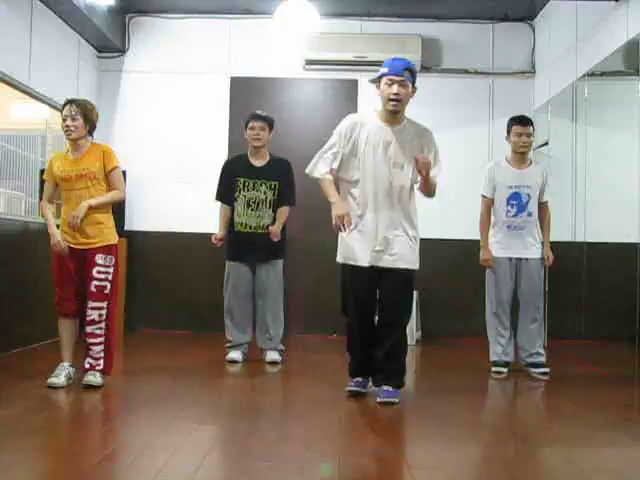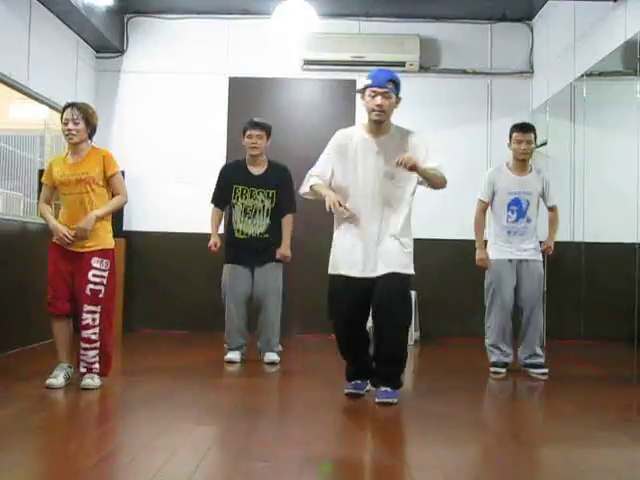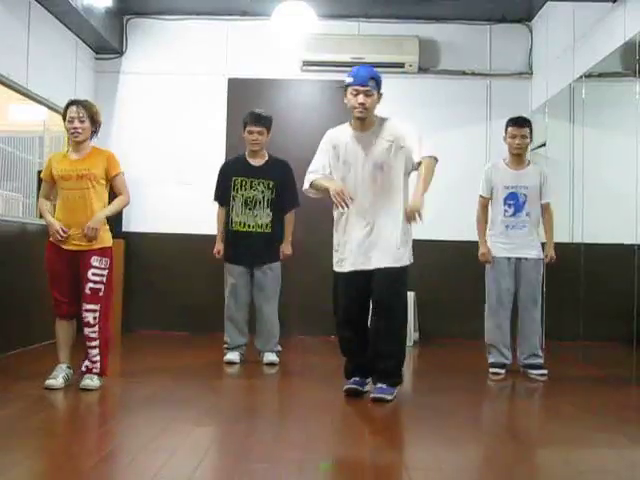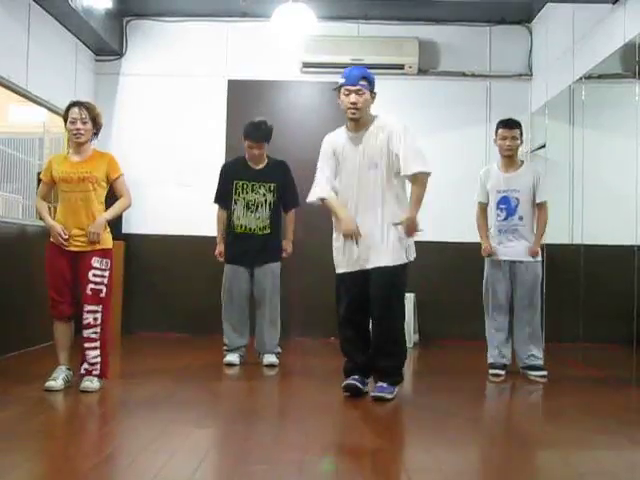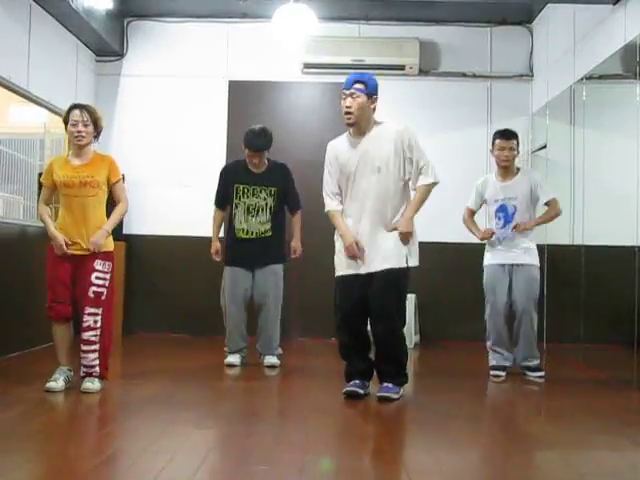
dt=0.2s
person 1, frame 1
left shoulder: (423, 137)
right shoulder: (354, 125)
left elbow: (430, 192)
right elbow: (322, 167)
left wrist: (426, 176)
right wrist: (336, 201)
left hip: (399, 240)
right hip: (359, 239)
left knee: (395, 313)
right knee: (358, 311)
left ankle: (389, 379)
right ankle: (360, 371)
person 1, frame 2
left shoulder: (410, 140)
right shoulder: (343, 139)
left elbow: (440, 180)
right elbow: (312, 182)
left wrist: (418, 169)
right wrist: (326, 192)
left hip: (392, 248)
right hip: (349, 249)
left knee: (393, 317)
right knee: (346, 318)
left ankle: (387, 380)
right ankle: (358, 374)
person 1, frame 3
left shoulder: (395, 131)
right shoulder: (333, 138)
left elbow: (427, 158)
right elbow: (312, 181)
left wrist: (418, 197)
right wrist: (331, 184)
left hip: (389, 241)
right hip: (349, 242)
left knee: (389, 312)
right knee: (348, 314)
left ankle: (386, 378)
right ankle: (357, 373)
person 1, frame 4
left shoulder: (392, 130)
right shoulder: (332, 142)
left elbow: (419, 171)
right elbow: (323, 190)
left wrist: (412, 211)
right wrist: (342, 217)
left hip: (389, 240)
right hip: (351, 243)
left knee: (386, 311)
right knee: (349, 313)
left ankle: (387, 377)
right ankle: (356, 371)
person 1, frame 5
left shoulder: (398, 136)
right shoulder: (335, 148)
left elbow: (426, 179)
right elbow: (332, 199)
left wrist: (408, 216)
right wrist: (344, 232)
left hip: (389, 248)
right hip: (352, 251)
left knee: (387, 315)
right knee: (348, 316)
left ankle: (391, 378)
right ankle: (357, 375)
person 2, frame 1
left shoulder: (103, 152)
right shoulder: (56, 161)
left elbow: (120, 192)
right elbow: (46, 202)
left wrist: (87, 205)
right wrist: (52, 229)
left hip: (100, 241)
right hip: (67, 242)
left knee: (97, 305)
right knee: (66, 304)
left ankle: (95, 367)
right ankle: (66, 365)
person 2, frame 2
left shoulder: (103, 157)
right shoulder: (55, 164)
left elbow: (122, 196)
right elbow: (44, 203)
left wrist: (94, 216)
right wrist: (54, 225)
left hip: (97, 245)
right hip: (63, 245)
left knee: (92, 309)
right knee: (59, 306)
left ankle: (93, 370)
right ankle: (64, 366)
person 2, frame 3
left shoulder: (105, 157)
right shoulder: (55, 161)
left elbow: (124, 196)
right elbow: (43, 198)
left wrist: (101, 216)
right wrist: (50, 221)
left hip: (94, 244)
right hip: (61, 243)
left knee: (93, 307)
right knee: (63, 306)
left ankle: (92, 369)
right ankle: (63, 367)
person 2, frame 4
left shoulder: (106, 160)
right shoulder: (55, 162)
left elbow: (125, 198)
right elbow: (41, 199)
left wrist: (103, 219)
right wrist: (50, 224)
left hip: (96, 245)
right hip: (62, 244)
left knee: (93, 309)
right knee: (61, 308)
left ankle: (93, 371)
right ankle: (63, 368)
person 2, frame 5
left shoulder: (107, 163)
right shoulder: (55, 165)
left elbow: (122, 203)
right elbow: (43, 204)
left wrist: (104, 232)
right wrist: (53, 232)
left hip: (97, 249)
right hip: (63, 248)
left knee: (94, 311)
right knee: (59, 309)
left ankle: (93, 372)
right ankle: (64, 369)
person 3, frame 1
left shoulder: (540, 171)
right shoulder: (495, 169)
left elbow: (543, 210)
right elbow: (485, 210)
left wrist: (547, 244)
right wrist: (484, 246)
left hip: (531, 251)
right hip: (500, 251)
left knee: (532, 306)
right knee: (498, 305)
left ankle: (533, 357)
right ankle: (500, 356)
person 3, frame 2
left shoulder: (541, 178)
right shoulder: (495, 175)
left elbow: (552, 210)
right elbow: (480, 212)
left wrist: (551, 238)
right wrist: (480, 248)
left hip: (530, 253)
right hip: (499, 253)
left knee: (534, 306)
right knee: (498, 307)
left ankle: (532, 357)
right ankle: (499, 357)
person 3, frame 3
left shoulder: (539, 172)
right shoulder: (492, 170)
left elbow: (546, 210)
right elbow: (482, 208)
left wrist: (549, 244)
right wrist: (482, 242)
left hip: (531, 252)
right hip: (498, 251)
left knee: (531, 306)
right knee: (497, 305)
left ankle: (531, 358)
right ankle: (498, 358)
person 3, frame 4
left shoulder: (533, 172)
right shoulder: (487, 174)
left elbow: (542, 211)
right elbow: (481, 212)
left wrist: (538, 241)
right wrist: (484, 241)
left hip: (526, 254)
right hip: (496, 254)
left knee: (527, 308)
right knee: (496, 308)
left ankle: (531, 359)
right ankle: (498, 358)
person 3, frame 5
left shoulder: (530, 178)
right shoulder: (484, 184)
left elbow: (555, 208)
right elbow: (467, 215)
left wrist: (532, 223)
right wrist: (479, 234)
left hip: (525, 258)
right hip: (495, 259)
left knee: (525, 308)
right knee: (495, 310)
left ankle: (528, 360)
right ankle: (500, 359)
person 4, frame 1
left shoulder: (282, 167)
right shoulder: (232, 166)
left elbow: (286, 204)
right elbow: (226, 203)
left wrist: (278, 226)
right wrist: (221, 229)
left hip: (270, 246)
right hip: (238, 245)
left knee: (271, 296)
right knee: (237, 296)
left ankle: (272, 346)
right ankle: (237, 344)
person 4, frame 2
left shoulder: (281, 173)
right shoulder: (229, 171)
left elbow: (287, 213)
right elbow: (219, 207)
left wrist: (285, 244)
right wrist: (214, 235)
left hip: (269, 251)
right hip: (237, 249)
left knee: (270, 301)
right knee: (234, 300)
left ankle: (270, 348)
right ankle: (235, 346)
person 4, frame 3
left shoulder: (281, 168)
right shoulder: (230, 167)
left elbow: (289, 209)
right elbow: (223, 206)
left wrist: (287, 242)
right wrist: (219, 240)
left hip: (268, 248)
right hip: (236, 246)
left knee: (267, 299)
right knee: (236, 299)
left ankle: (269, 348)
right ankle: (235, 346)
person 4, frame 4
left shoulder: (280, 169)
right shoulder: (230, 169)
left elbow: (290, 208)
right elbow: (223, 208)
left wrist: (288, 239)
right wrist: (219, 240)
left hip: (268, 250)
right hip: (236, 248)
left knee: (268, 300)
right knee: (233, 299)
left ankle: (269, 349)
right ankle: (234, 348)
person 4, frame 5
left shoulder: (281, 172)
right shoulder: (230, 171)
left elbow: (294, 208)
right elbow: (220, 208)
left wrist: (296, 238)
right wrist: (215, 239)
left hip: (270, 252)
right hip: (237, 250)
left knee: (270, 303)
right knee: (233, 302)
left ankle: (270, 351)
right ankle: (235, 349)
